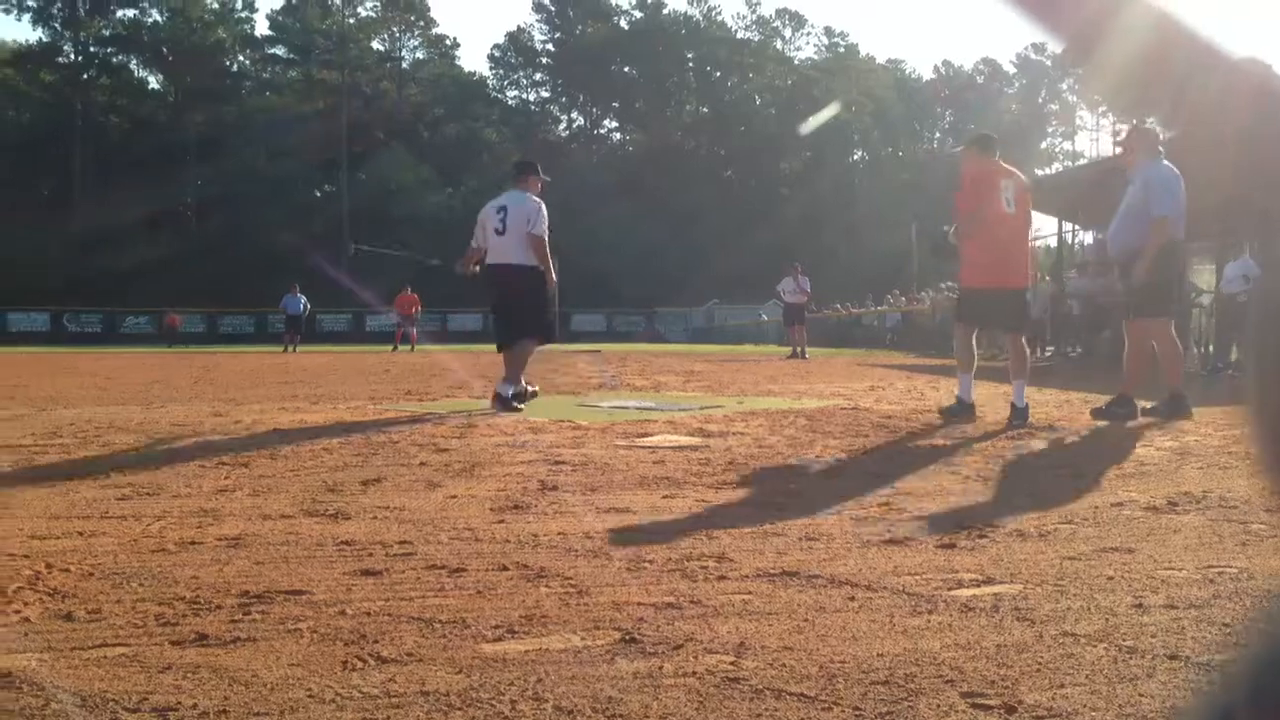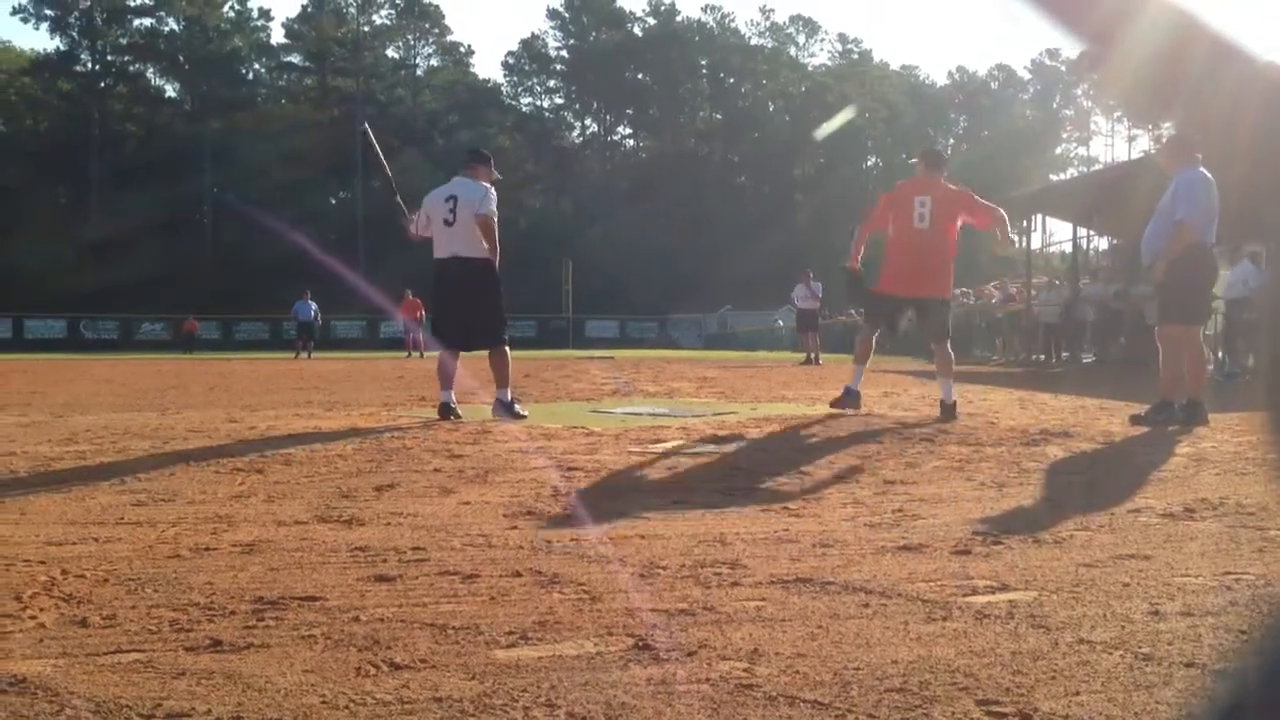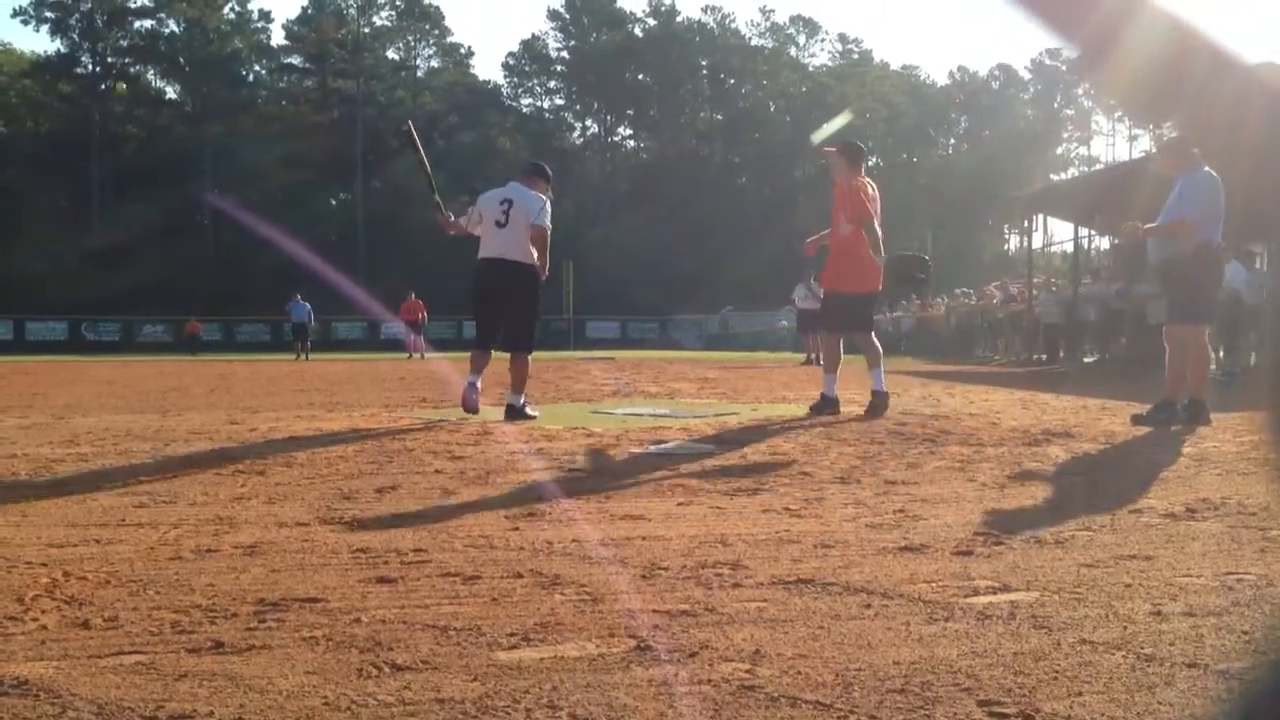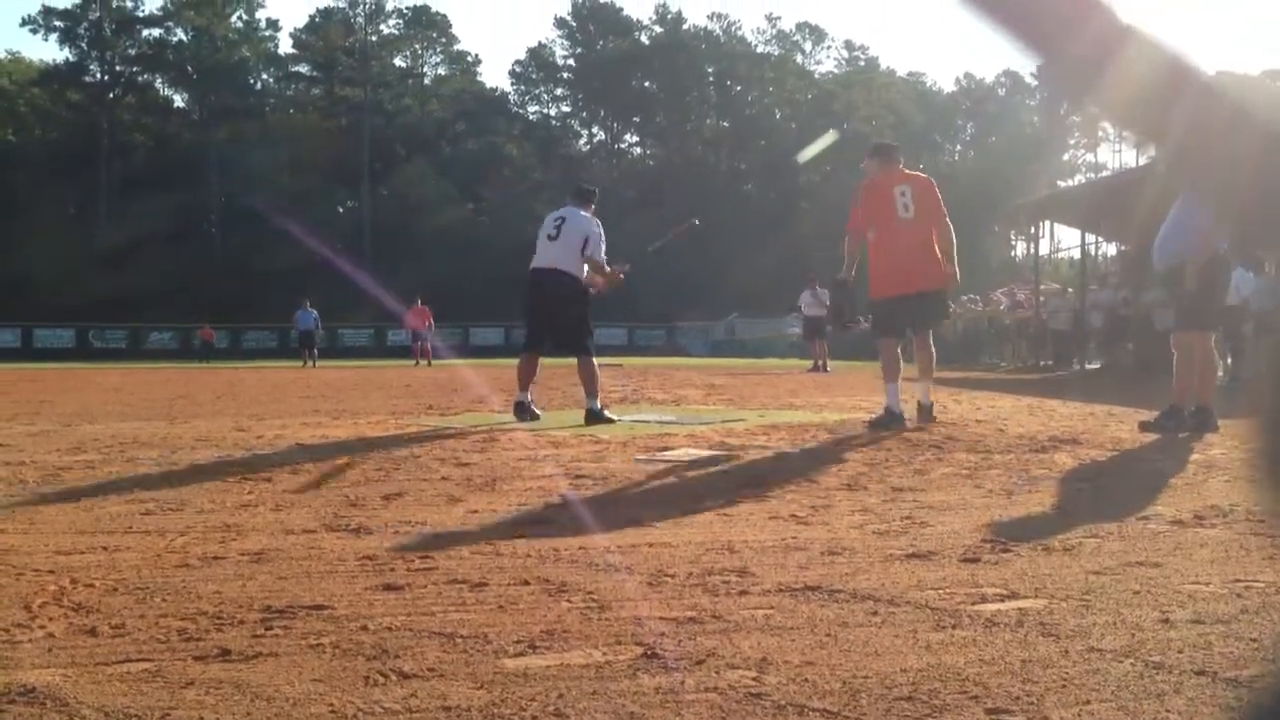
dt=1s
person 1, frame 1
left shoulder: (973, 174)
right shoulder: (1018, 178)
left elbow: (967, 221)
right elbow: (1023, 225)
left wrist: (957, 236)
left hip: (981, 271)
right hip: (1016, 272)
left knee: (964, 331)
right knee: (1014, 337)
left ankle: (965, 402)
right ankle: (1019, 406)
person 1, frame 2
left shoulder: (899, 191)
right shoulder: (957, 196)
left elbow: (868, 226)
right elbow: (995, 216)
left wrist: (854, 259)
right wrist: (1004, 234)
left hip: (895, 279)
right hip: (936, 283)
left knee: (869, 329)
right knee: (940, 342)
left ankle: (853, 392)
right ankle: (948, 403)
person 1, frame 3
left shoulder: (849, 186)
right shoulder: (867, 186)
left elbow: (869, 224)
left wrist: (880, 257)
right wrist: (818, 240)
left hip: (846, 277)
right hip: (868, 277)
left knee: (831, 334)
right knee: (865, 334)
left ankle: (829, 398)
right ankle: (879, 391)
person 1, frame 4
left shoulder: (870, 188)
right shoulder: (924, 183)
left elbow: (856, 235)
right elbow: (943, 226)
left wrist: (847, 272)
right wrist: (950, 265)
left hip: (888, 280)
right hip: (927, 277)
left knee: (888, 343)
right knee: (923, 338)
left ankle: (893, 411)
right ankle: (925, 403)
person 2, frame 1
left shoulder: (1161, 174)
right shoulder: (1146, 176)
left elbow: (1163, 222)
left wrist: (1144, 261)
right wrist: (1131, 263)
left hip: (1154, 263)
right hip: (1141, 263)
left knee: (1137, 332)
right knee: (1160, 333)
left ankle: (1126, 401)
right ankle: (1176, 399)
person 2, frame 2
left shoulder: (1192, 179)
right shoulder: (1185, 180)
left elbow: (1187, 227)
left wrist: (1163, 262)
right wrist: (1163, 264)
left hip: (1185, 266)
right hip: (1179, 267)
left knee: (1184, 335)
right knee: (1169, 336)
left ankle: (1191, 406)
right ankle: (1169, 404)
person 2, frame 3
left shoulder: (1200, 179)
right shoulder: (1188, 182)
left elbow: (1185, 226)
left wrist: (1144, 231)
right wrist: (1145, 232)
left hip: (1194, 265)
right hip: (1181, 266)
left knee: (1191, 334)
right knee: (1175, 336)
left ankle: (1195, 405)
right ankle: (1172, 404)
person 2, frame 4
right shoulder: (1191, 195)
left elbow: (1209, 232)
left wrist: (1193, 269)
left hip: (1200, 271)
right hip: (1185, 274)
left knee: (1191, 342)
right knee: (1189, 343)
left ankle: (1189, 413)
right ankle: (1196, 412)
person 3, frame 1
left shoulder: (489, 208)
right shoulder: (533, 204)
left elbow: (477, 247)
right elbow: (537, 241)
left wrist: (466, 264)
right wrist: (549, 273)
left hip: (496, 274)
right hip: (525, 275)
left knee: (508, 337)
right knee: (531, 335)
left ankle: (517, 387)
right ankle: (505, 390)
person 3, frame 2
left shoulder: (433, 196)
right shoulder: (482, 191)
left elbow: (416, 233)
right elbow: (485, 219)
left wrist: (411, 222)
right wrist: (494, 252)
left hip: (445, 271)
right hip: (478, 270)
left knee: (448, 342)
right knee: (497, 338)
left ankle: (447, 400)
right ankle: (504, 399)
person 3, frame 3
left shoulder: (487, 197)
right shoulder: (537, 201)
left elbow: (464, 227)
right elbow: (540, 233)
left wrist: (449, 223)
right wrist: (543, 266)
left hip: (487, 271)
right hip: (520, 274)
left knee: (484, 337)
right knee: (521, 344)
left ankle: (473, 382)
right ankle: (516, 404)
person 3, frame 4
left shoulder: (550, 218)
right shoulder: (591, 223)
right elbow: (594, 261)
left wrist: (592, 279)
right wrist: (609, 275)
left hip: (538, 279)
right hip: (567, 284)
left knee: (532, 345)
right knee: (584, 349)
left ankle: (522, 402)
right ankle: (593, 408)
